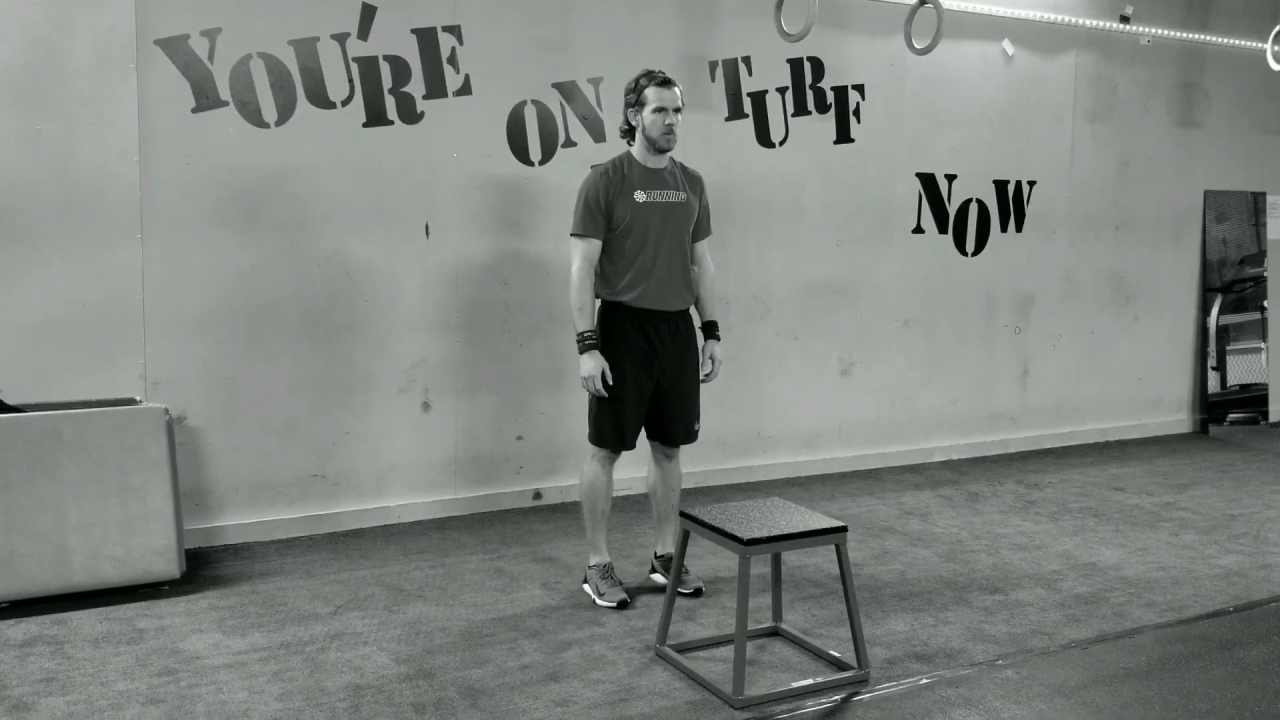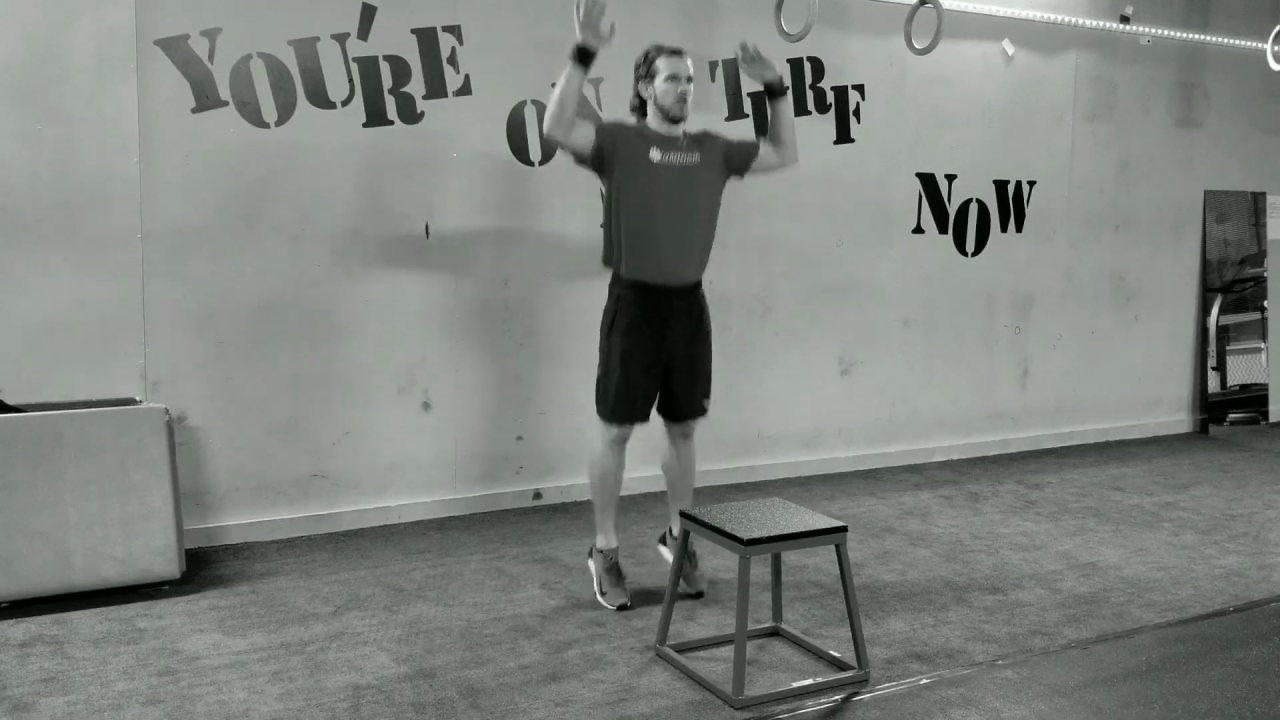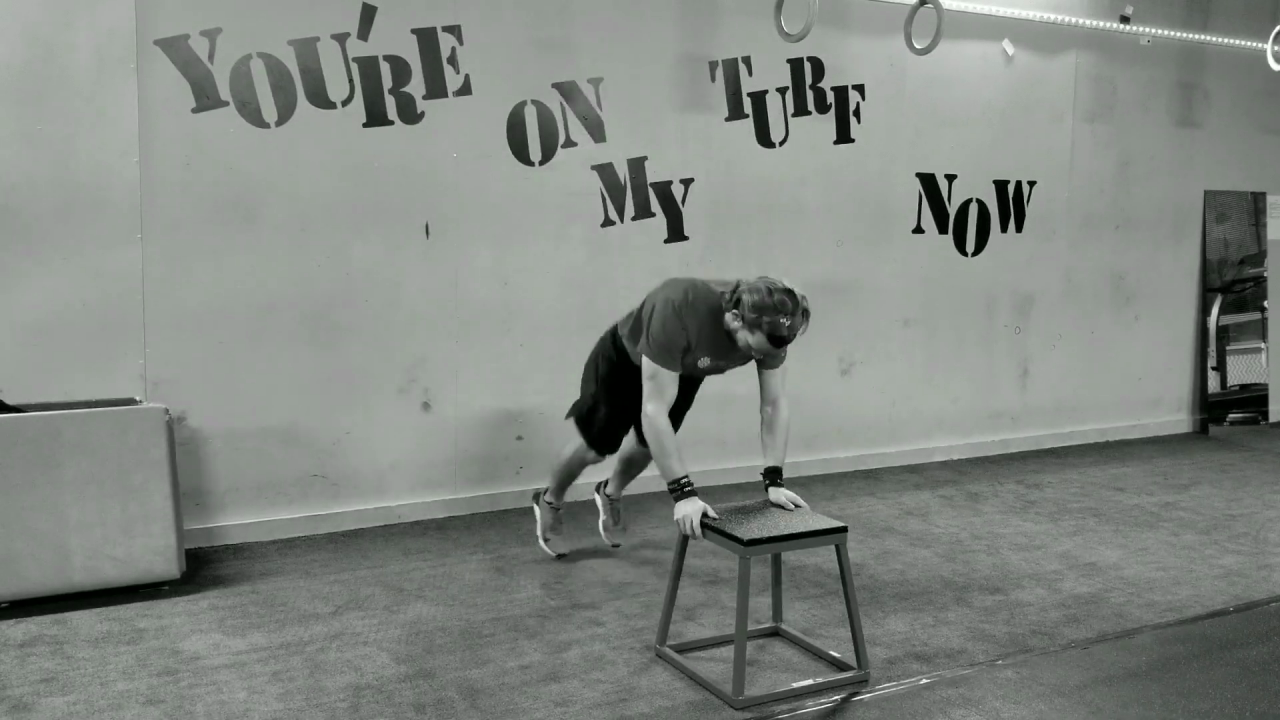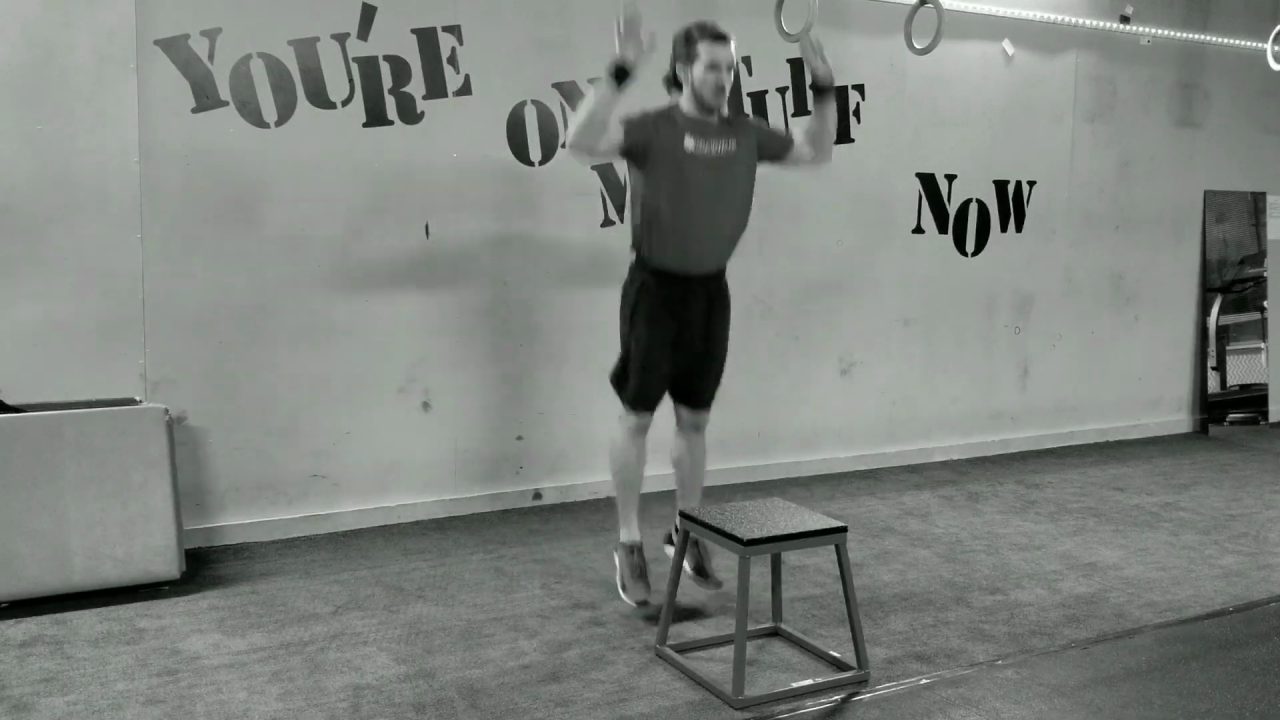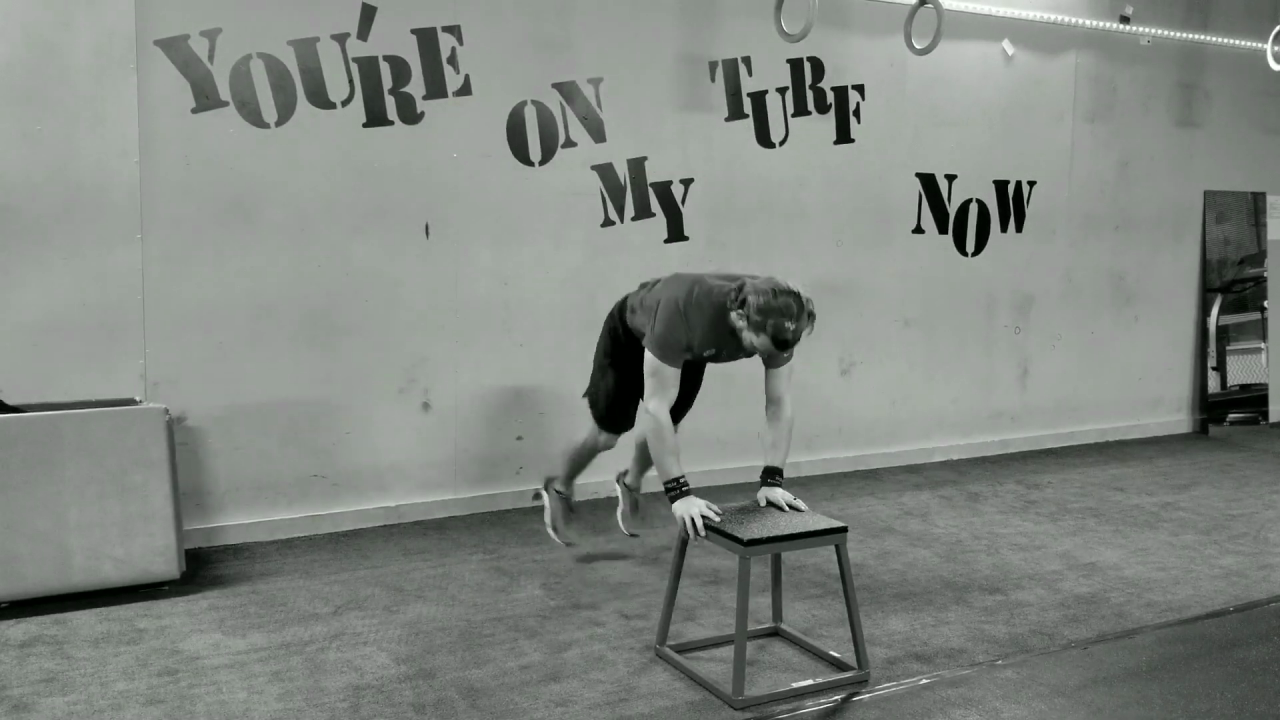
dt=1s
person 1, frame 1
left shoulder: (691, 183)
right shoulder: (605, 181)
left elbow: (701, 262)
right elbow: (583, 268)
left wrist: (711, 332)
right wrist: (588, 346)
left hip: (677, 330)
right hip: (624, 329)
left knee: (668, 448)
right knee: (605, 449)
left ankle: (665, 556)
right ankle: (598, 564)
person 1, frame 2
left shoulder: (710, 149)
right shoulder: (618, 141)
left elbow: (783, 154)
right elbow: (556, 128)
left wrist: (774, 90)
right wrist: (583, 52)
left hip: (690, 306)
right hip: (636, 305)
left knee: (683, 429)
right knee: (617, 431)
left ankle: (676, 534)
right ankle: (605, 548)
person 1, frame 3
left shoulder: (767, 326)
right shoulder: (678, 310)
left elbow: (774, 404)
right elbow: (654, 410)
left wrist: (774, 480)
right wrist: (684, 493)
right hip: (624, 361)
left knee: (647, 446)
right knee: (595, 447)
left ankle: (610, 494)
right ankle: (550, 503)
person 1, frame 4
left shoulder: (744, 132)
right shoulder: (652, 128)
left elbow: (816, 148)
right elbow: (579, 141)
left wrist: (823, 84)
right wrist: (621, 71)
left hip: (710, 294)
right hip: (653, 291)
left knee: (695, 422)
right knee: (637, 420)
left ankle: (686, 533)
right ankle: (630, 545)
person 1, frame 5
left shoulder: (771, 323)
right shoulder: (684, 309)
left elbow: (780, 403)
right elbow: (655, 405)
left wrist: (773, 480)
right wrist: (679, 493)
right hip: (631, 335)
left knee: (666, 428)
right knee: (605, 435)
left ankle: (630, 484)
right ankle: (559, 490)
